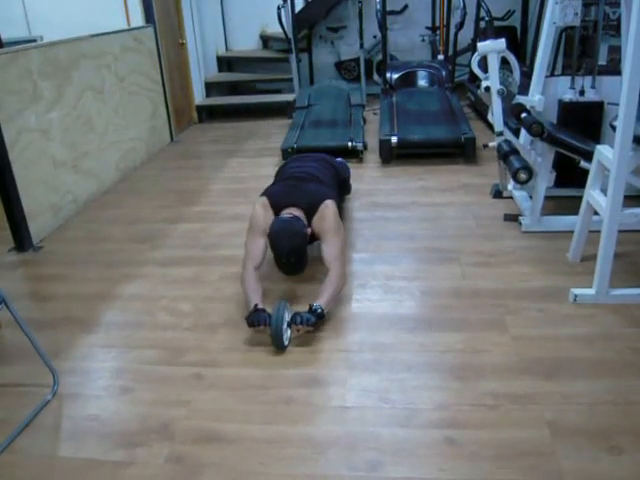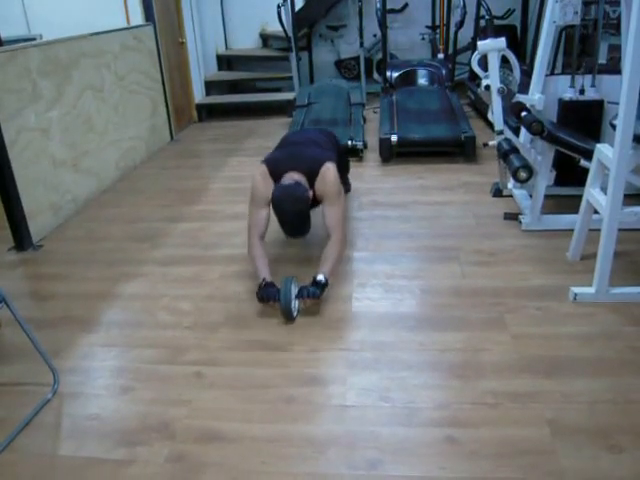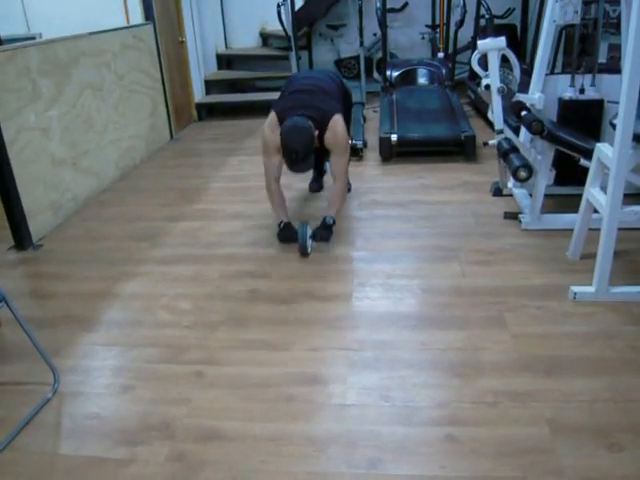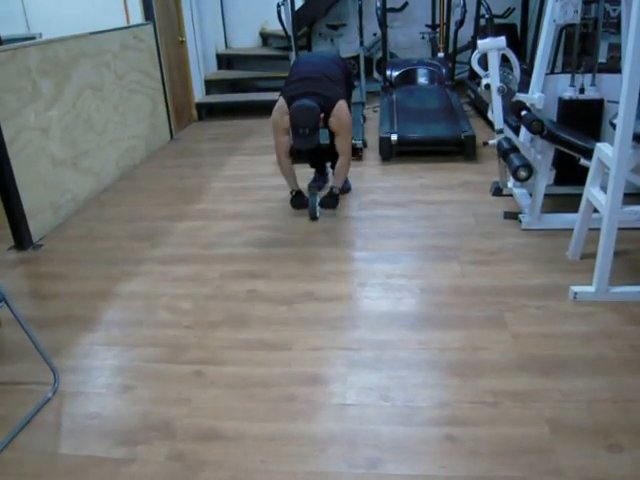
dt=0.5s
person 1, frame 1
left shoulder: (325, 212)
right shoulder: (263, 210)
left elbow: (337, 270)
right elbow: (250, 267)
left wrist: (316, 310)
right wrist: (256, 308)
left hip: (329, 167)
left ankle: (342, 165)
person 1, frame 2
left shoulder: (327, 175)
right shoulder: (263, 179)
left elbow: (337, 235)
right elbow: (255, 238)
left wrist: (320, 281)
right wrist: (266, 282)
left hip: (328, 141)
right hip: (292, 141)
left ankle: (342, 180)
person 1, frame 3
left shoulder: (335, 128)
right shoulder: (271, 129)
left elbow: (340, 180)
right elbow: (272, 181)
left wrist: (328, 222)
right wrist: (283, 223)
left hip: (335, 84)
left knee: (340, 151)
right ankle: (318, 172)
person 1, frame 4
left shoulder: (339, 111)
right shoulder: (281, 112)
left elbow: (345, 155)
right elbow: (283, 155)
left wrist: (334, 191)
right wrist: (295, 191)
left knee: (338, 135)
right knee: (300, 144)
left ankle: (336, 171)
right ankle: (320, 171)
